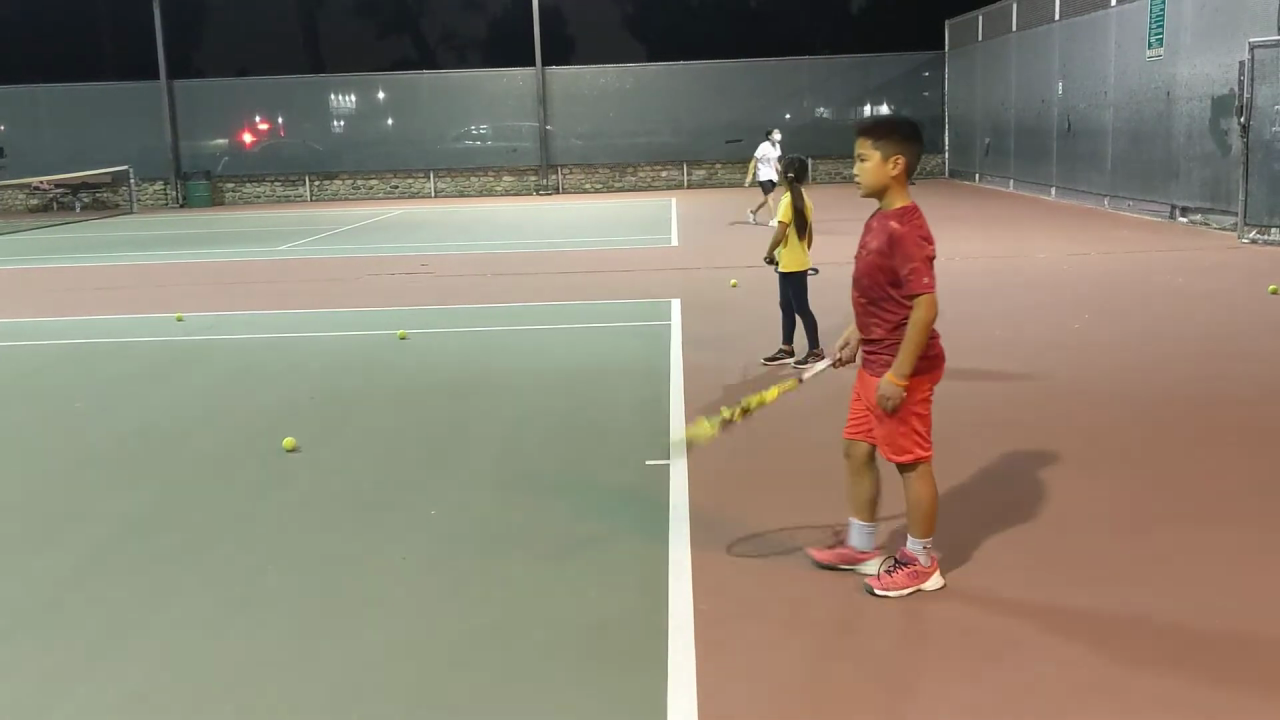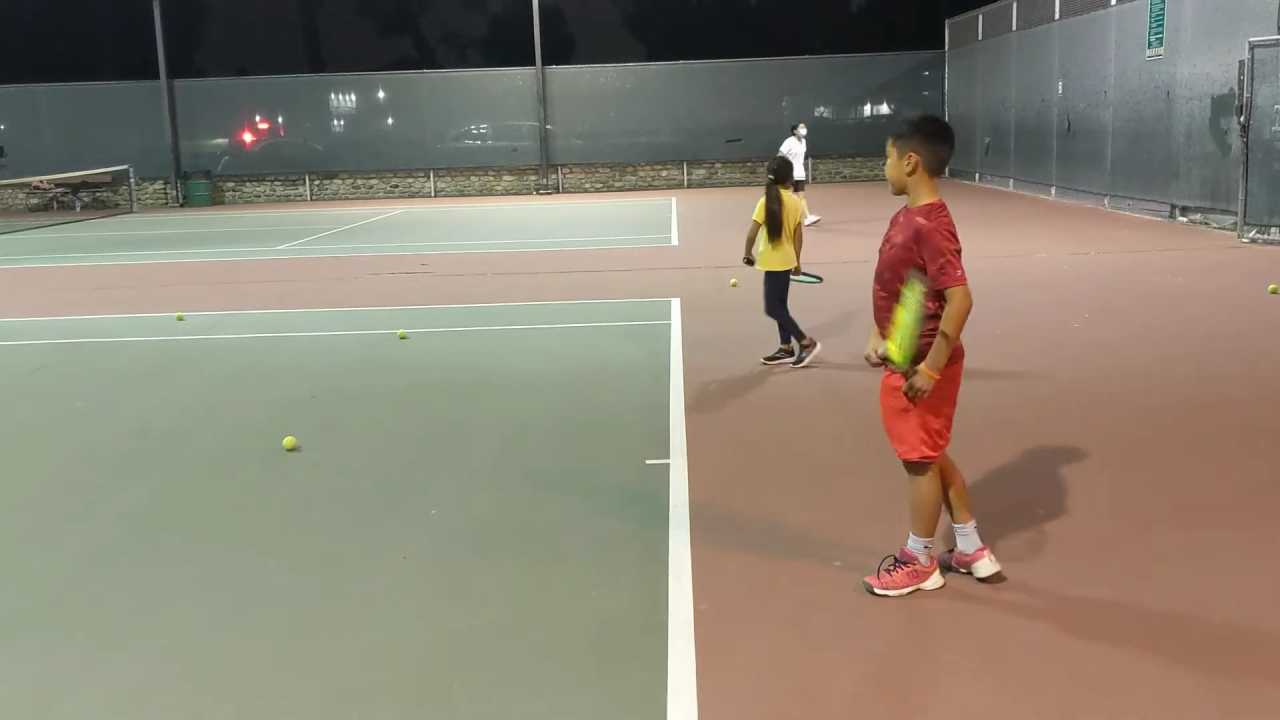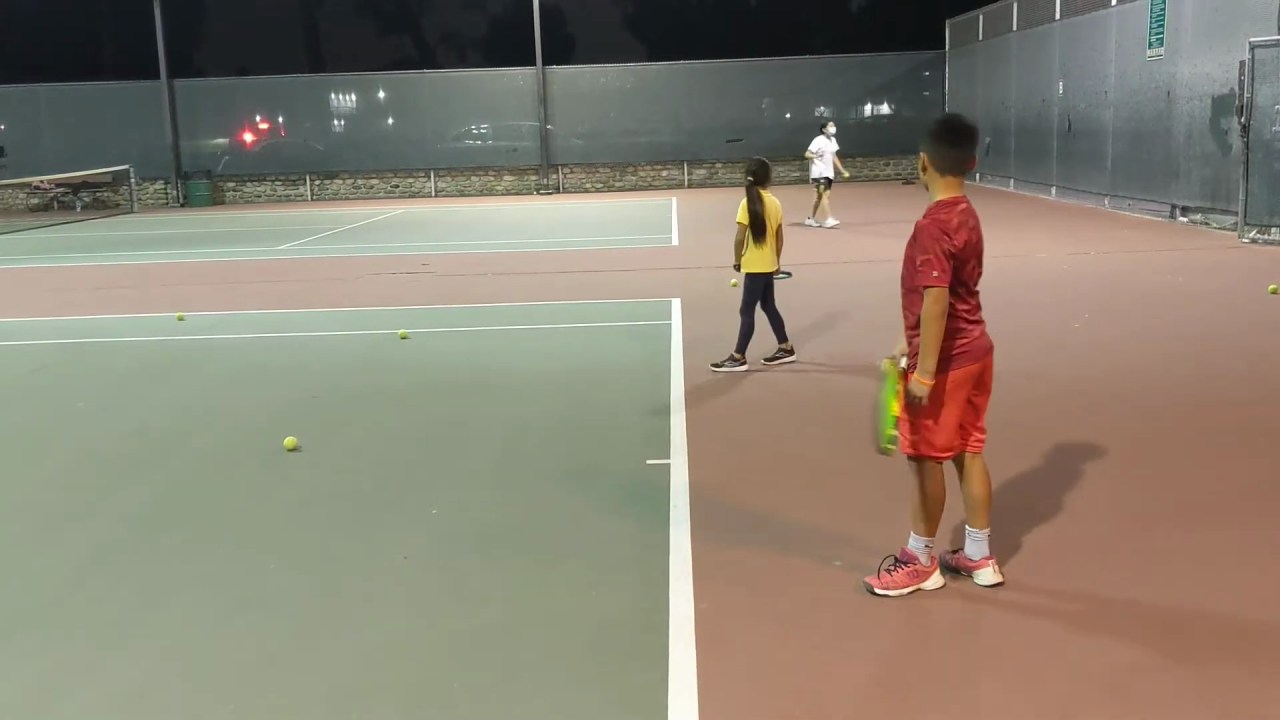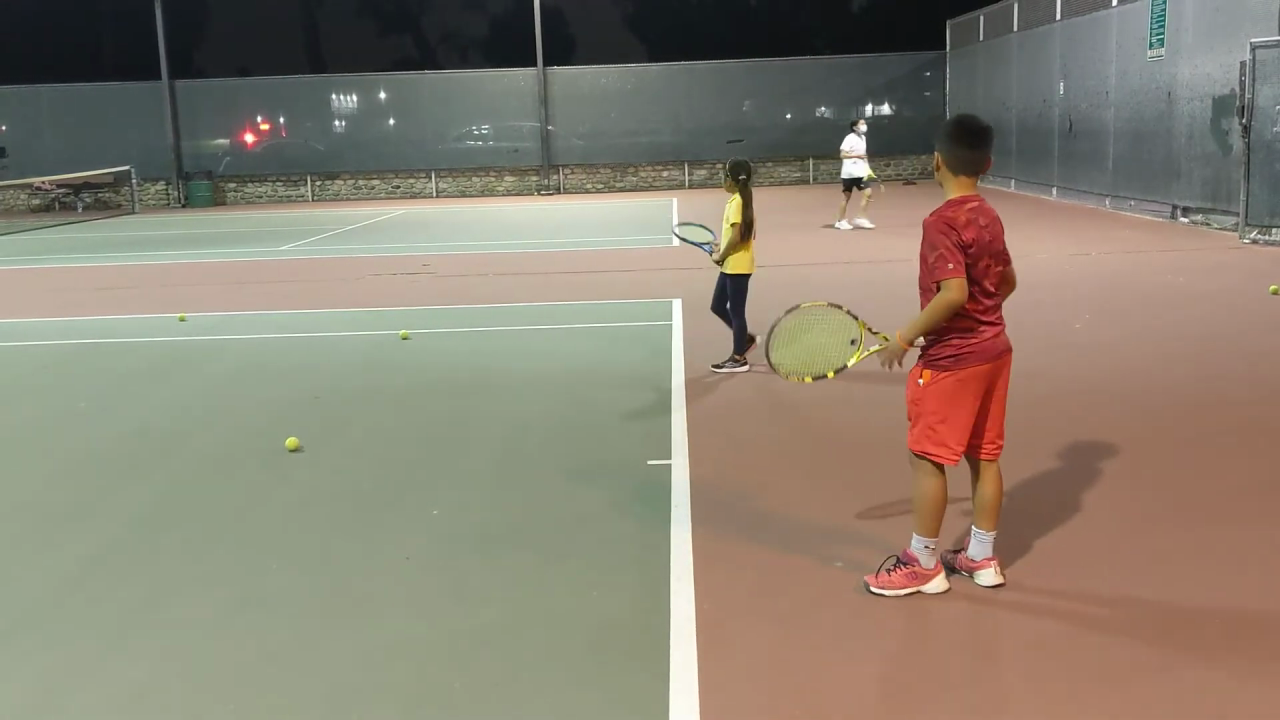
dt=0.4s
person 1, frame 1
left shoulder: (904, 231)
right shoulder: (879, 222)
left elbow: (925, 308)
left wrist: (898, 374)
right wrist: (851, 342)
left hip: (902, 369)
right hip: (877, 364)
left knee: (910, 461)
right knee: (858, 449)
left ankle: (920, 562)
right ankle: (861, 545)
person 1, frame 2
left shoulder: (927, 227)
right shoulder: (905, 218)
left elbow: (960, 300)
left wrist: (930, 367)
right wrist: (877, 336)
left hip: (923, 366)
right hip: (908, 358)
left knee: (921, 461)
right knee: (933, 456)
left ankle: (920, 562)
right ankle: (972, 549)
person 1, frame 3
left shoulder: (932, 225)
right shoulder: (967, 216)
left elbow: (936, 302)
left wrist: (923, 371)
right wrist: (911, 342)
left hip: (946, 359)
right hip: (975, 350)
left knee: (926, 458)
right knee: (969, 453)
left ankle: (921, 561)
right ankle: (979, 556)
person 1, frame 4
left shoulder: (942, 222)
right shoulder: (990, 218)
left elbow: (953, 294)
right elbow: (1007, 283)
left wrist: (907, 337)
left hip: (952, 359)
right hip: (993, 350)
left knee: (928, 458)
right knee: (985, 456)
left ankle: (924, 564)
right ankle: (982, 557)
person 2, frame 1
left shoulder: (788, 201)
right shoulder: (803, 200)
left elbow: (779, 234)
right elbow: (809, 234)
left wrist: (769, 253)
left hip: (793, 265)
right hip: (789, 264)
left knee: (801, 308)
right knee: (786, 306)
left ankle: (816, 353)
right ankle: (786, 350)
person 2, frame 2
left shoulder: (767, 201)
right shoulder: (795, 201)
left elbow: (752, 234)
right elbow: (798, 235)
left wrist: (748, 254)
right wrist: (797, 261)
left hip: (772, 263)
right hip: (786, 262)
left knee: (772, 308)
right knee: (779, 305)
left ankle: (807, 343)
right ankle: (786, 348)
person 2, frame 3
left shoulder: (748, 203)
right shoulder: (775, 203)
left elbow: (740, 236)
right elbow: (779, 237)
left wrist: (737, 260)
right wrist: (776, 260)
left hip: (754, 266)
right hip: (768, 264)
left knee: (747, 311)
right knee: (769, 307)
left ankle: (738, 357)
right ankle: (785, 348)
person 2, frame 4
left shoulder: (736, 203)
right shoulder: (744, 201)
left elbow: (736, 237)
left wrist: (721, 255)
right wrist: (723, 250)
left hip: (737, 267)
right hip: (730, 266)
left knee: (736, 312)
right knee: (717, 307)
left ankle: (739, 358)
right ankle: (746, 339)
